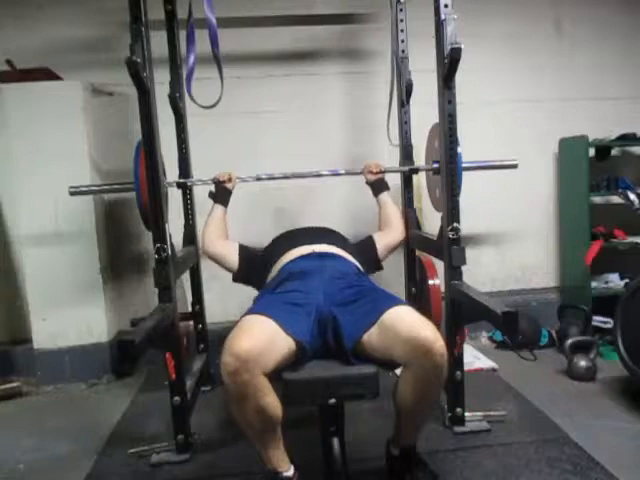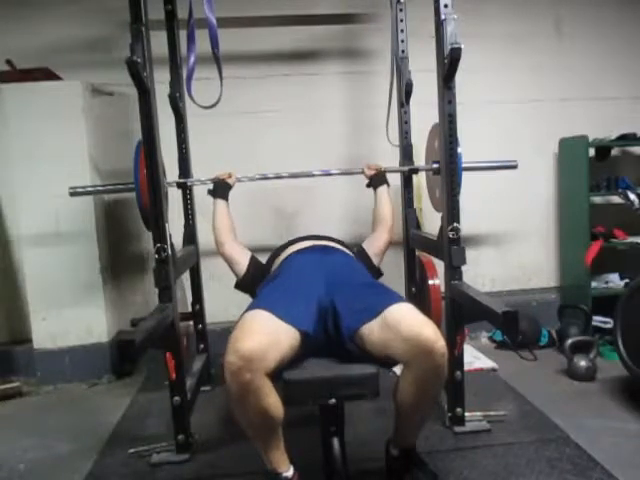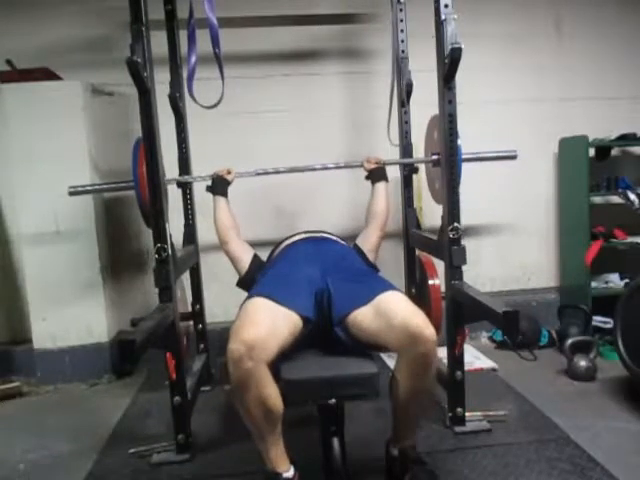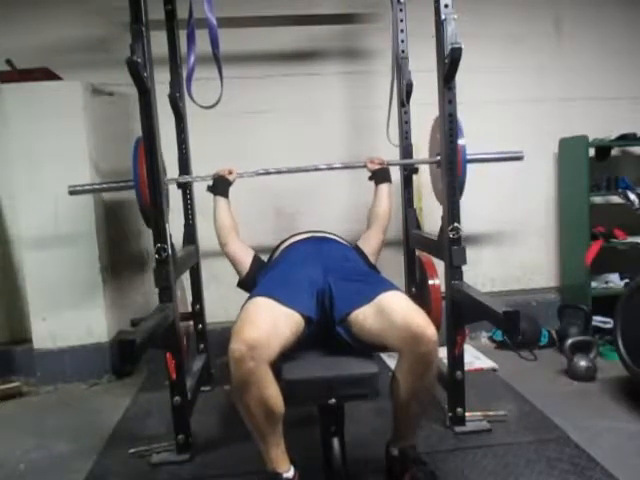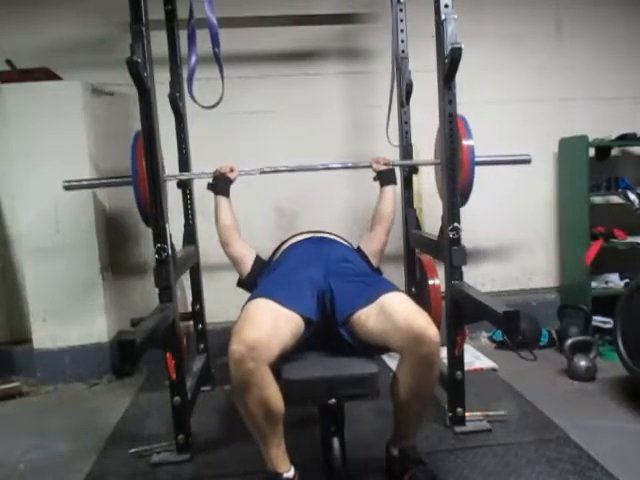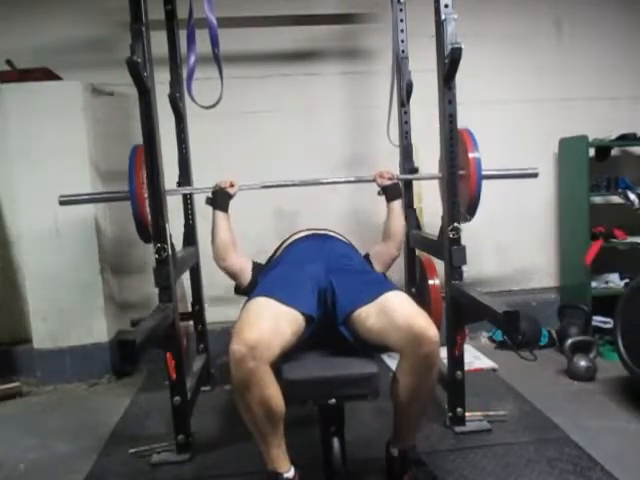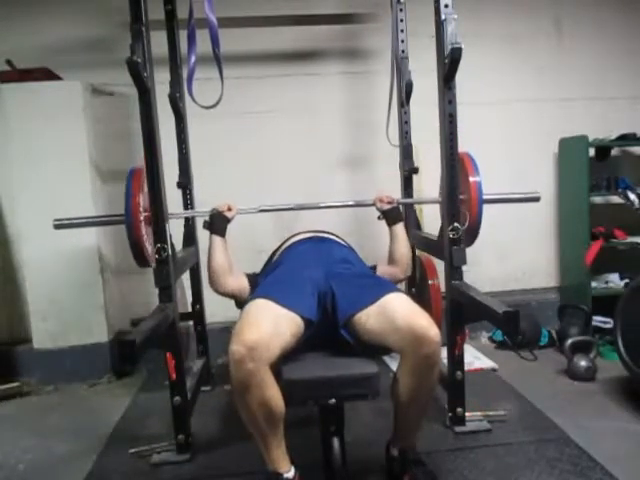
dt=0.7s
person 1, frame 1
left shoulder: (351, 250)
right shoulder: (267, 258)
left elbow: (394, 233)
right elbow: (213, 245)
left wrist: (380, 186)
right wrist: (222, 197)
left hip: (351, 285)
right hip: (289, 289)
left knee: (431, 348)
right knee: (238, 359)
left ankle: (402, 451)
person 1, frame 2
left shoulder: (356, 261)
right shoulder: (267, 273)
left elbow: (382, 232)
right elbow: (227, 244)
left wrist: (380, 183)
right wrist: (221, 194)
left knee: (431, 347)
right knee: (242, 359)
left ankle: (402, 451)
person 1, frame 3
left shoulder: (354, 255)
left elbow: (375, 227)
right elbow: (231, 240)
left wrist: (379, 178)
right wrist: (220, 191)
left knee: (421, 337)
right knee: (243, 350)
left ankle: (401, 450)
person 1, frame 4
left shoulder: (355, 256)
left elbow: (377, 228)
right elbow: (230, 241)
left wrist: (383, 179)
right wrist: (221, 191)
left knee: (423, 337)
right knee: (245, 350)
left ankle: (402, 450)
person 1, frame 5
left shoulder: (359, 260)
right shoulder: (268, 271)
left elbow: (380, 230)
right elbow: (232, 242)
left wrist: (387, 179)
right wrist: (222, 189)
left knee: (425, 338)
right knee: (244, 351)
left ankle: (402, 451)
person 1, frame 6
left shoulder: (361, 266)
right shoulder: (267, 274)
left elbow: (392, 245)
right elbow: (226, 257)
left wrist: (394, 195)
right wrist: (221, 205)
left knee: (425, 338)
right knee: (245, 350)
left ankle: (401, 452)
person 1, frame 7
left shoulder: (358, 270)
left elbow: (400, 270)
right elbow: (224, 283)
left wrist: (395, 218)
right wrist: (218, 228)
left knee: (425, 339)
right knee: (245, 352)
left ankle: (401, 452)
